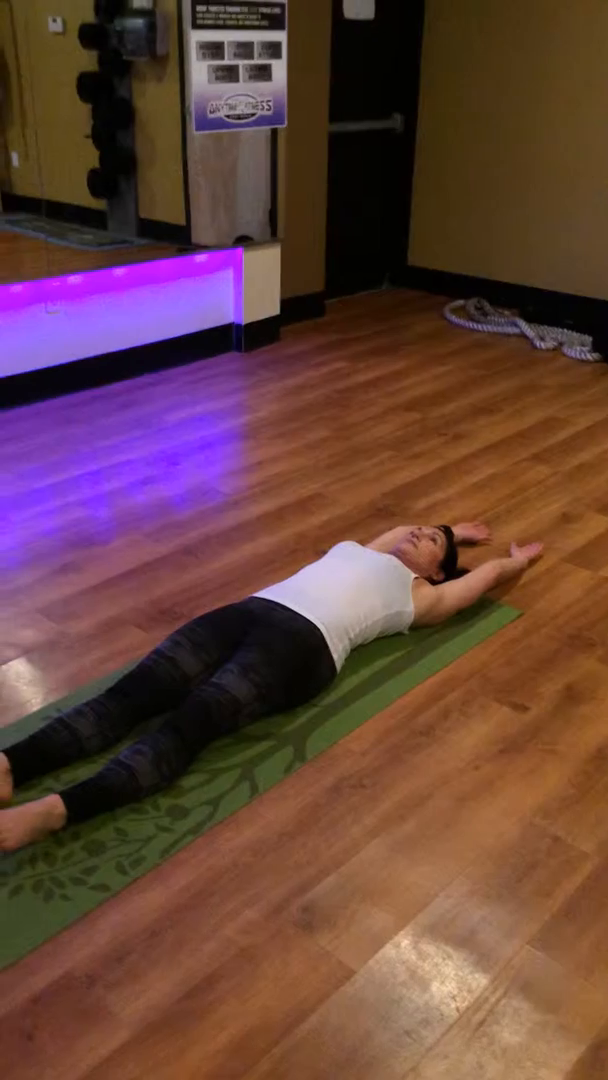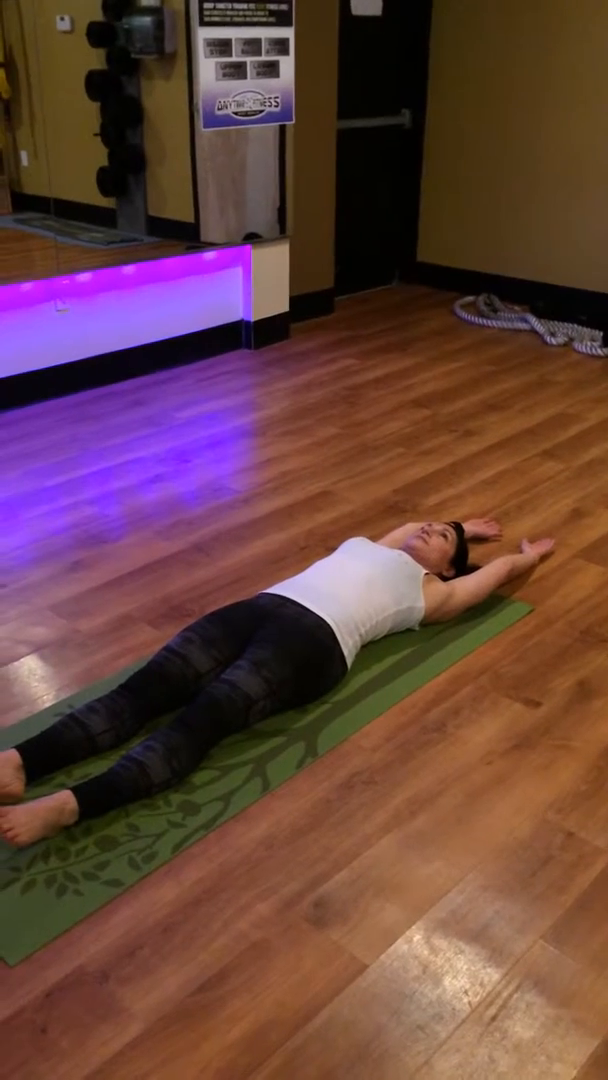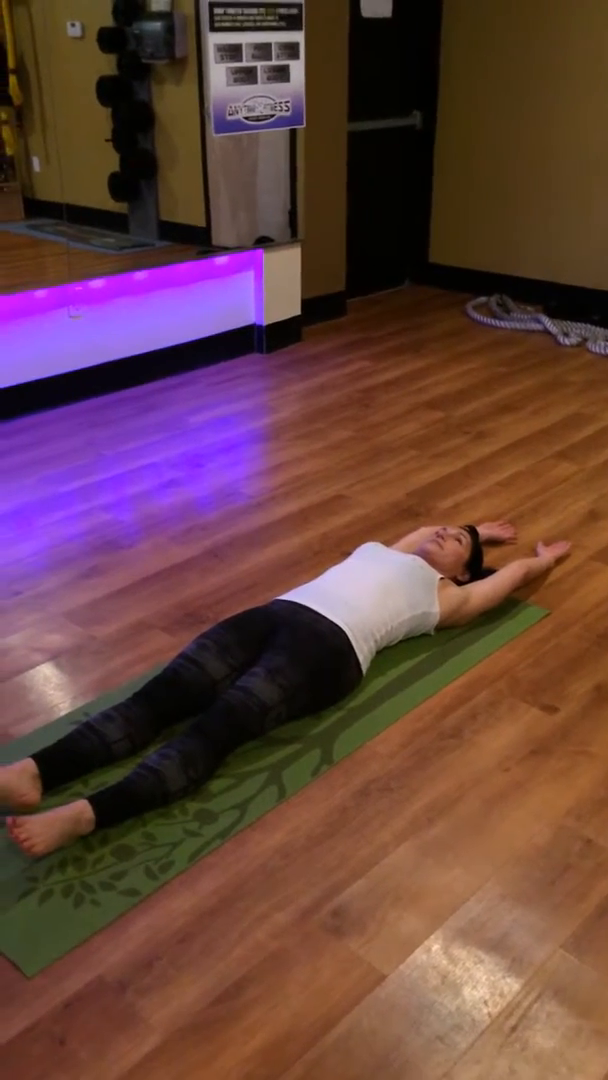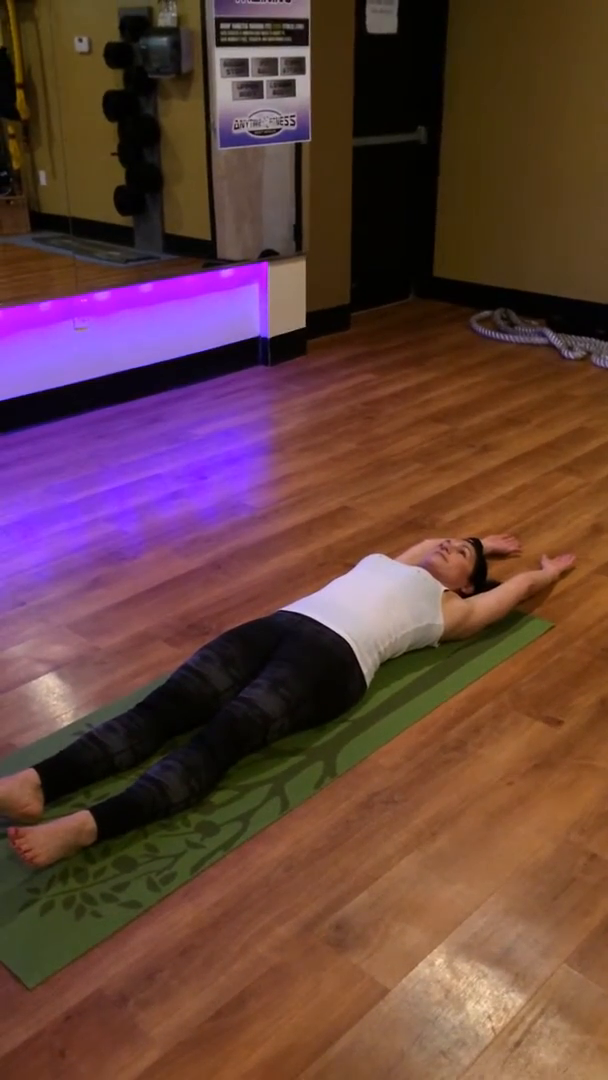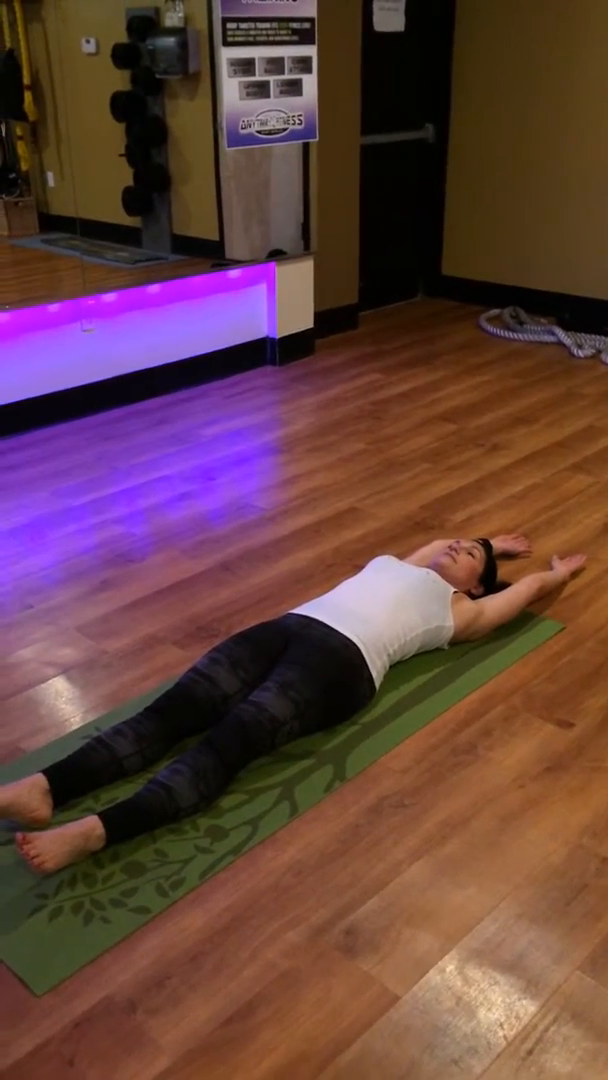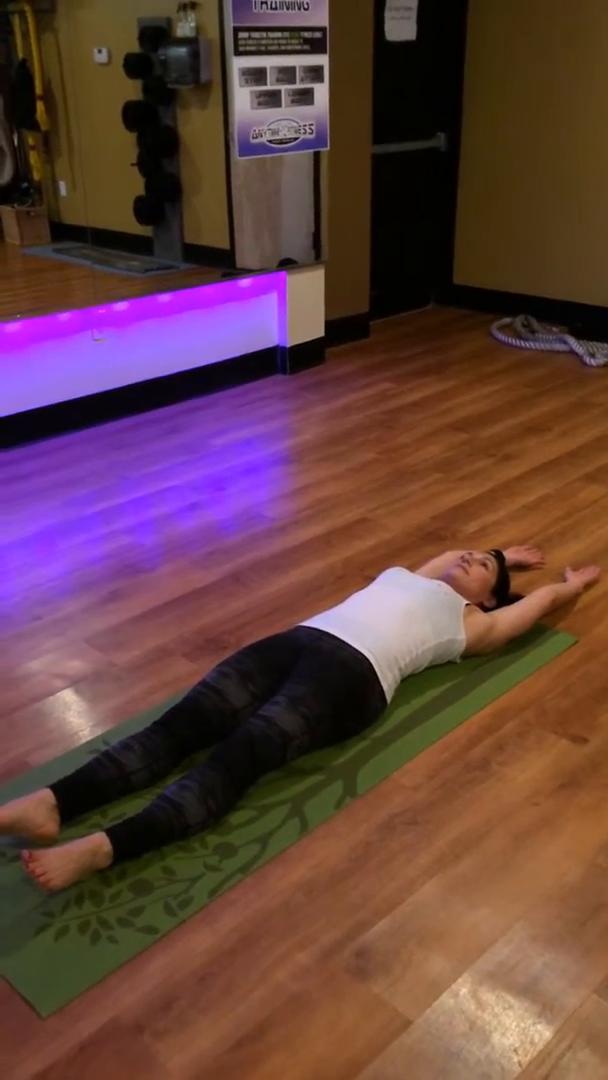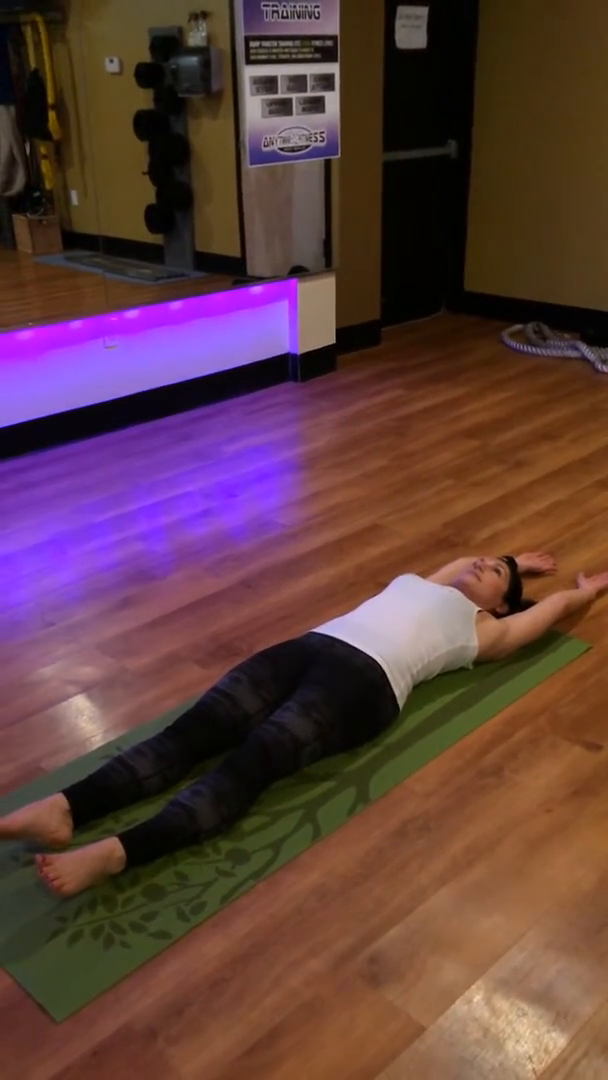
dt=0.7s
person 1, frame 1
left shoulder: (420, 595)
right shoulder: (357, 549)
left elbow: (489, 573)
right elbow: (403, 529)
left wrist: (522, 556)
right wrist: (452, 530)
left hip: (304, 642)
right hip: (251, 610)
left knee: (189, 721)
right knee: (136, 692)
left ankle: (59, 809)
person 1, frame 2
left shoulder: (431, 592)
right shoulder: (368, 545)
left elbow: (500, 570)
right elbow: (417, 527)
left wrist: (533, 554)
right wrist: (462, 525)
left hip: (315, 639)
right hip: (263, 607)
left knee: (201, 718)
right knee: (147, 687)
left ankle: (70, 805)
person 1, frame 3
left shoulder: (446, 596)
right shoulder: (384, 551)
left elbow: (516, 573)
right elbow: (430, 529)
left wrist: (547, 556)
right wrist: (476, 528)
left hip: (331, 645)
right hip: (277, 613)
left knee: (216, 726)
right knee: (163, 695)
left ankle: (85, 815)
person 1, frame 4
left shoulder: (449, 609)
right shoulder: (388, 562)
left elbow: (519, 586)
right elbow: (433, 543)
left wrist: (552, 569)
right wrist: (480, 541)
left hip: (335, 658)
right hip: (281, 625)
left knee: (221, 735)
right knee: (167, 705)
left ankle: (87, 825)
person 1, frame 5
left shoulder: (459, 610)
right shoulder: (396, 564)
left elbow: (529, 588)
right elbow: (439, 543)
left wrist: (561, 569)
right wrist: (489, 541)
left hip: (345, 659)
right hip: (290, 627)
left knee: (231, 738)
right knee: (176, 709)
left ankle: (96, 830)
person 1, frame 6
left shoulder: (472, 624)
right shoulder: (406, 576)
left elbow: (543, 599)
right elbow: (450, 555)
left wrist: (577, 582)
right wrist: (503, 553)
left hip: (355, 674)
right hip: (300, 641)
left knee: (239, 754)
right knee: (183, 723)
left ankle: (103, 848)
right ankle: (53, 802)
person 1, frame 7
left shoulder: (484, 630)
right shoulder: (419, 583)
left elbow: (558, 604)
right elbow: (463, 562)
right wrist: (512, 559)
left hip: (367, 680)
right hip: (312, 647)
left knee: (252, 760)
right knee: (196, 729)
left ankle: (116, 853)
right ankle: (66, 807)
